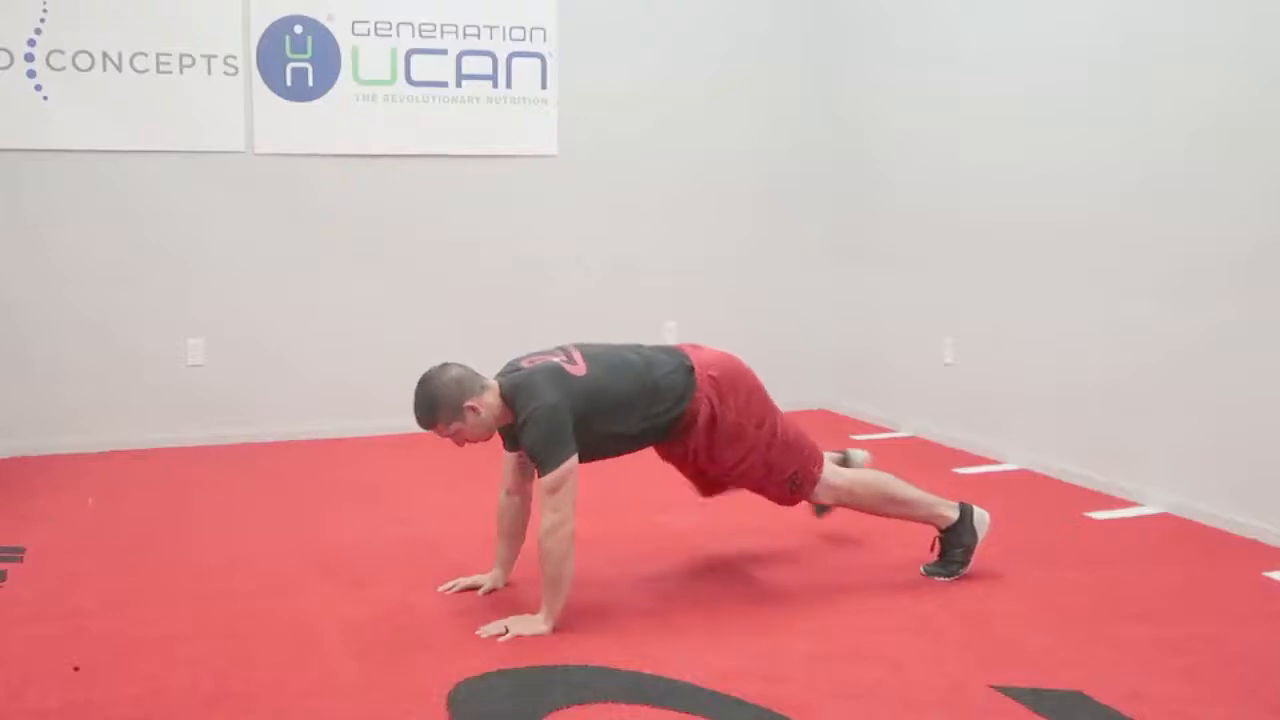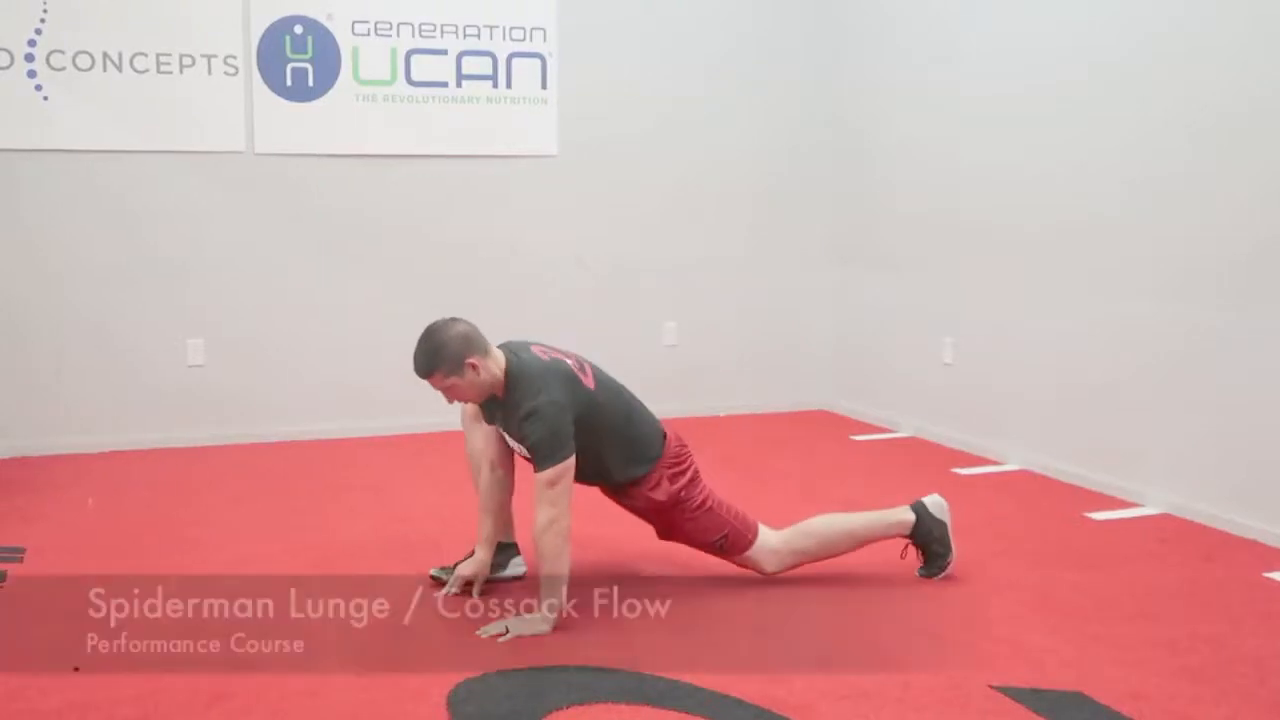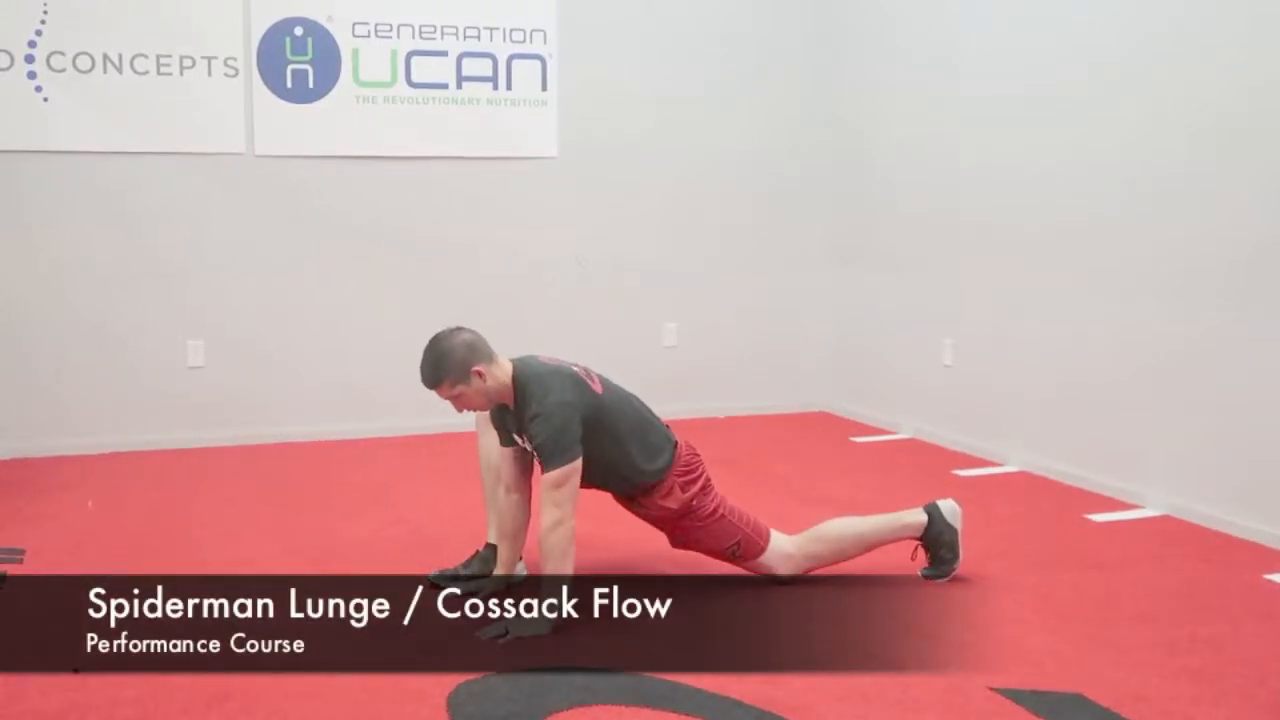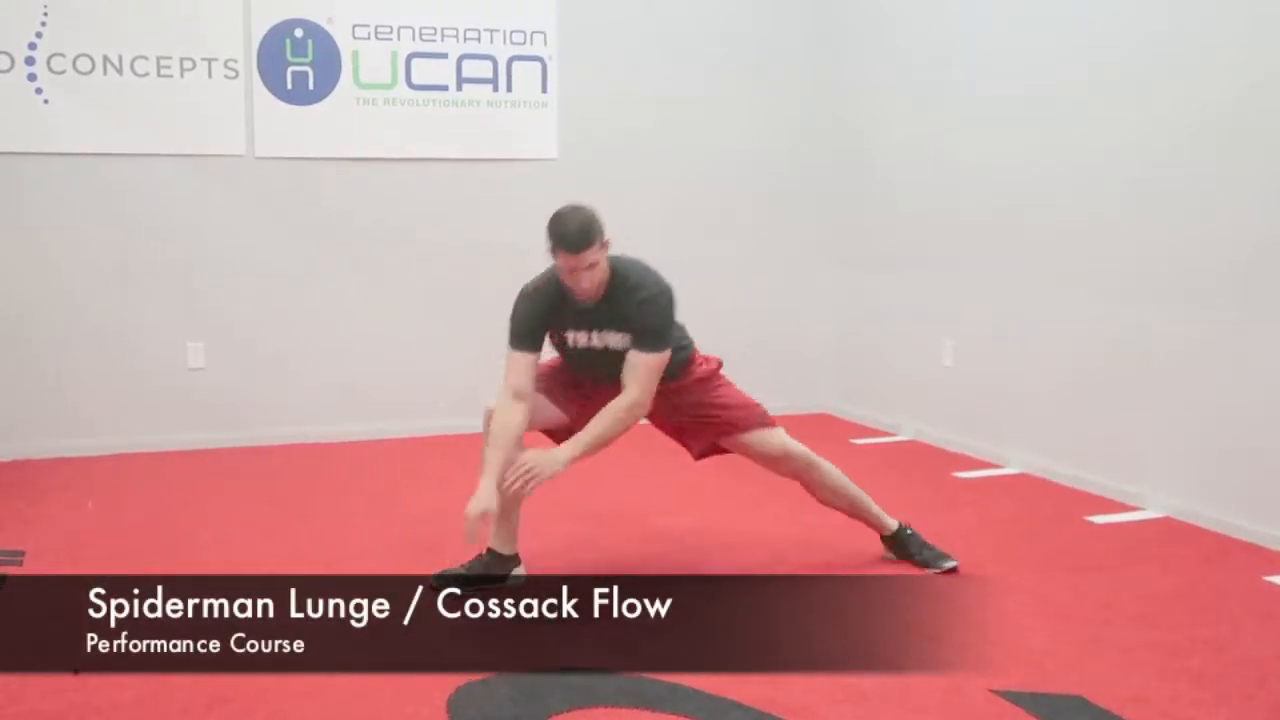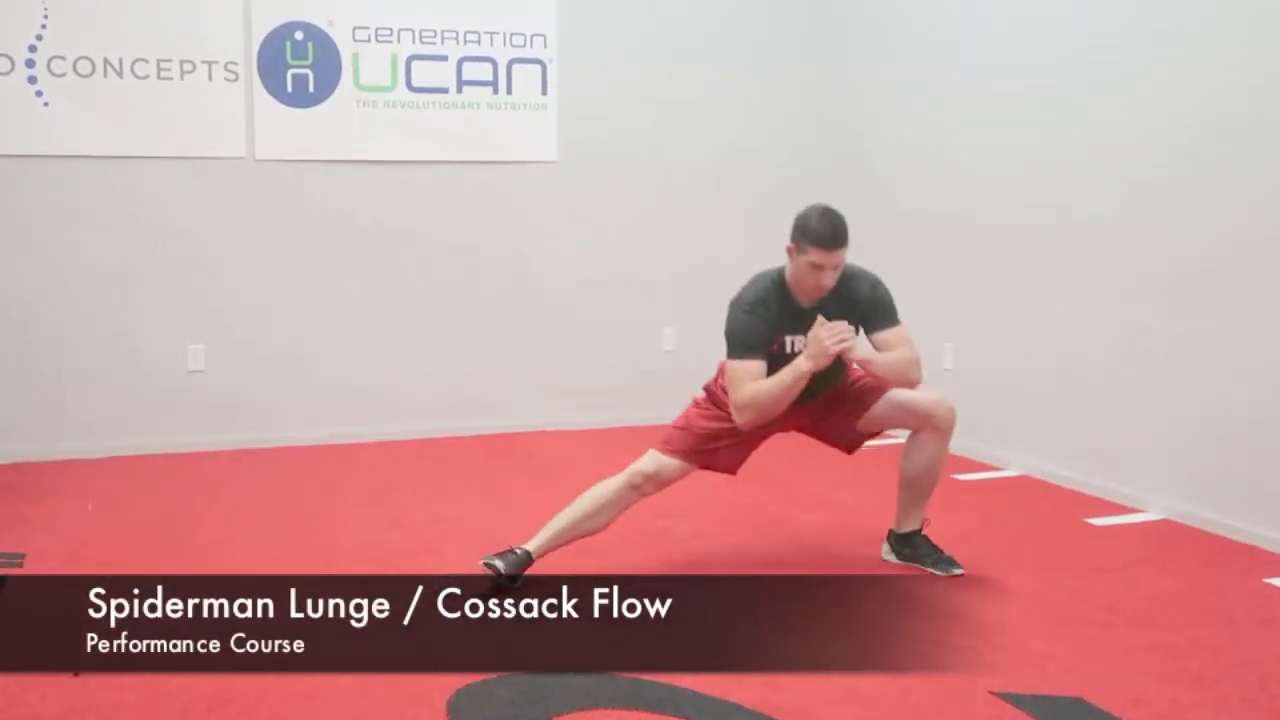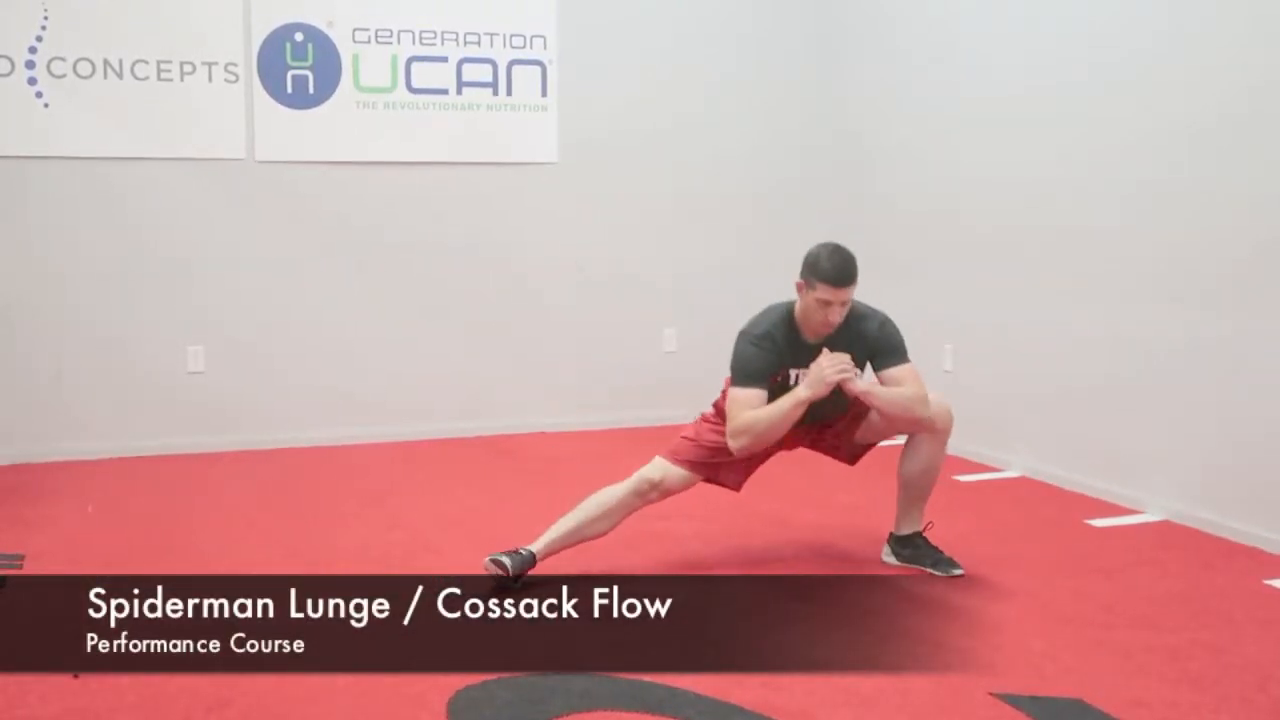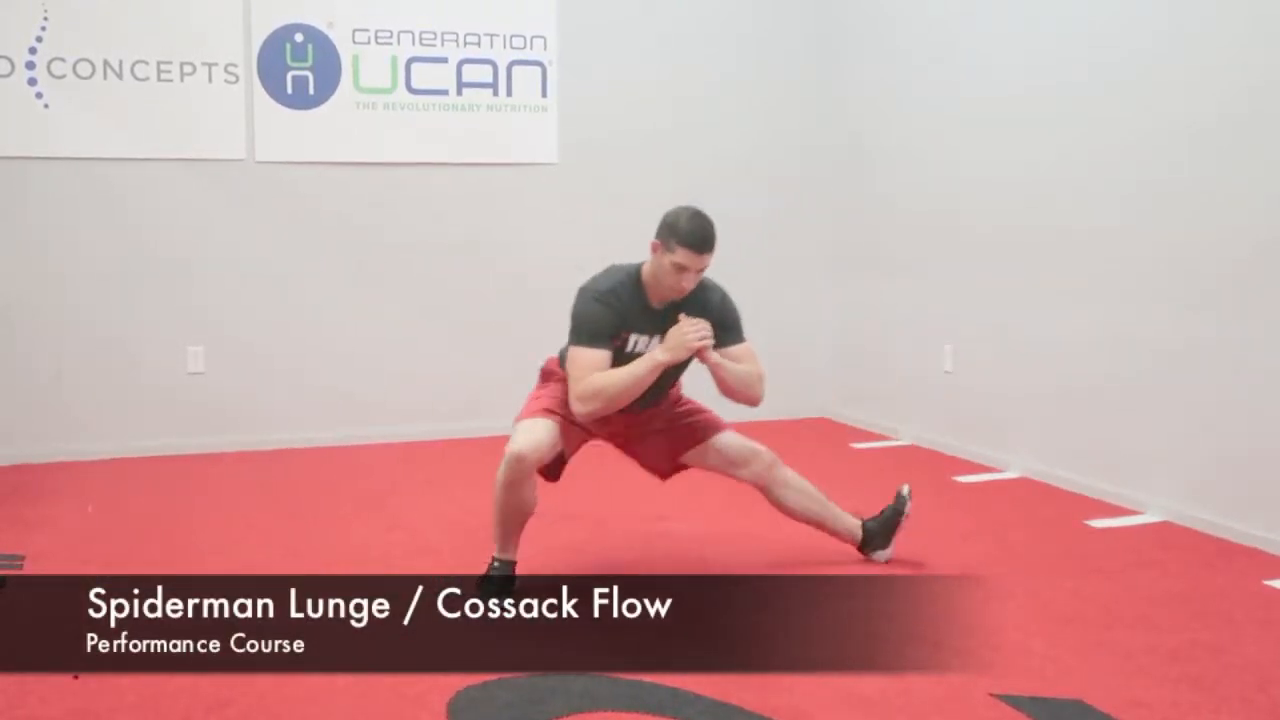
dt=0.7s
person 1, frame 1
left shoulder: (540, 410)
right shoulder: (511, 392)
left elbow: (557, 521)
right elbow: (514, 491)
left wrist: (545, 618)
right wrist: (498, 571)
left hip: (711, 397)
right hip: (687, 386)
left knee: (823, 483)
right knee: (717, 483)
left ankle: (956, 518)
right ankle: (842, 460)
person 1, frame 2
left shoulder: (542, 402)
right shoulder: (498, 368)
left elbow: (553, 517)
right elbow: (496, 466)
left wrist: (544, 615)
right wrist: (485, 552)
left hip: (654, 477)
right hip: (616, 458)
left knee: (773, 554)
right knee: (479, 424)
left ankle: (916, 518)
right ankle: (502, 555)
person 1, frame 3
left shoulder: (549, 406)
right shoulder: (508, 390)
left elbow: (557, 520)
right elbow: (512, 488)
right wrist: (500, 576)
left hip: (665, 484)
right hip: (629, 467)
left knee: (787, 558)
right knee: (488, 438)
left ankle: (928, 520)
right ankle: (491, 556)
person 1, frame 4
left shoulder: (648, 291)
right shoulder: (535, 299)
left elbow: (636, 398)
right elbow: (514, 395)
left wrist: (560, 457)
right wrist: (486, 483)
left hip: (677, 379)
right hip: (589, 378)
left knee: (788, 455)
right knee: (502, 419)
left ankle: (899, 535)
right ankle: (500, 559)
person 1, frame 5
left shoulder: (864, 290)
right shoulder: (754, 305)
left elbow: (909, 371)
right elbow: (745, 411)
left wrist: (860, 353)
right wrist: (808, 361)
left hip: (830, 391)
right hip: (747, 400)
left knee: (937, 413)
right knee: (644, 475)
left ankle: (905, 538)
right ankle: (524, 554)
person 1, frame 6
left shoulder: (872, 327)
right shoulder: (762, 336)
left elbow: (917, 400)
right elbow: (741, 438)
left wrist: (857, 385)
right wrist: (807, 390)
left hip: (830, 415)
right hip: (752, 416)
left knee: (935, 416)
right knee: (652, 482)
left ankle: (906, 540)
right ankle: (528, 556)
person 1, frame 7
left shoulder: (712, 302)
right shoulder: (602, 296)
left elbow: (753, 392)
right elbow: (588, 402)
left wrist: (710, 357)
right wrist: (664, 354)
left hip: (653, 405)
right hip: (575, 393)
left knee: (758, 461)
right knee: (525, 452)
left ankle: (864, 536)
right ankle: (503, 565)
